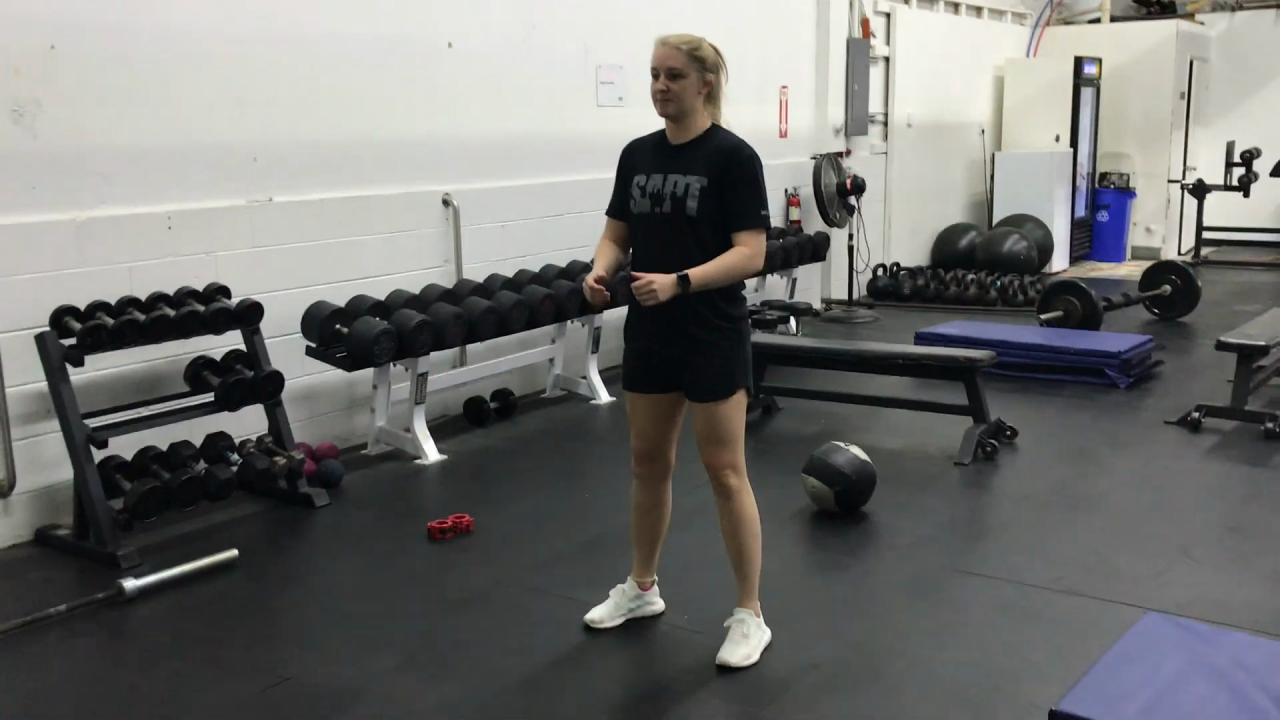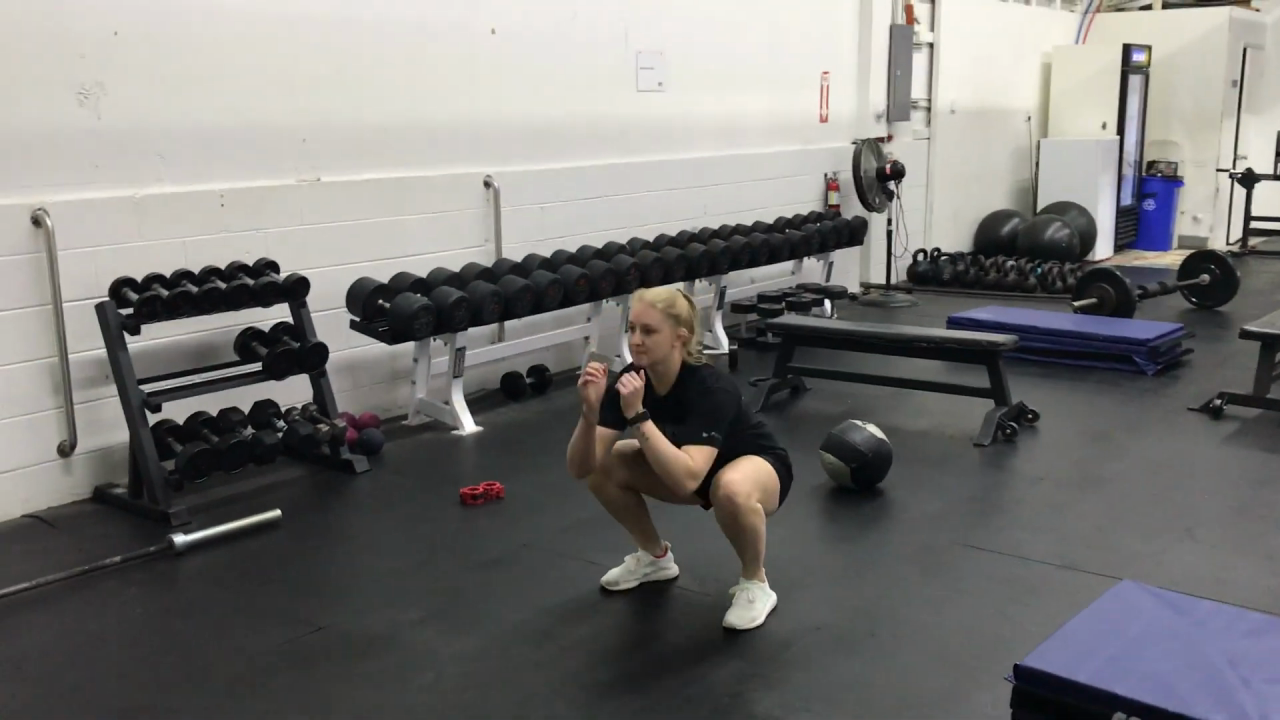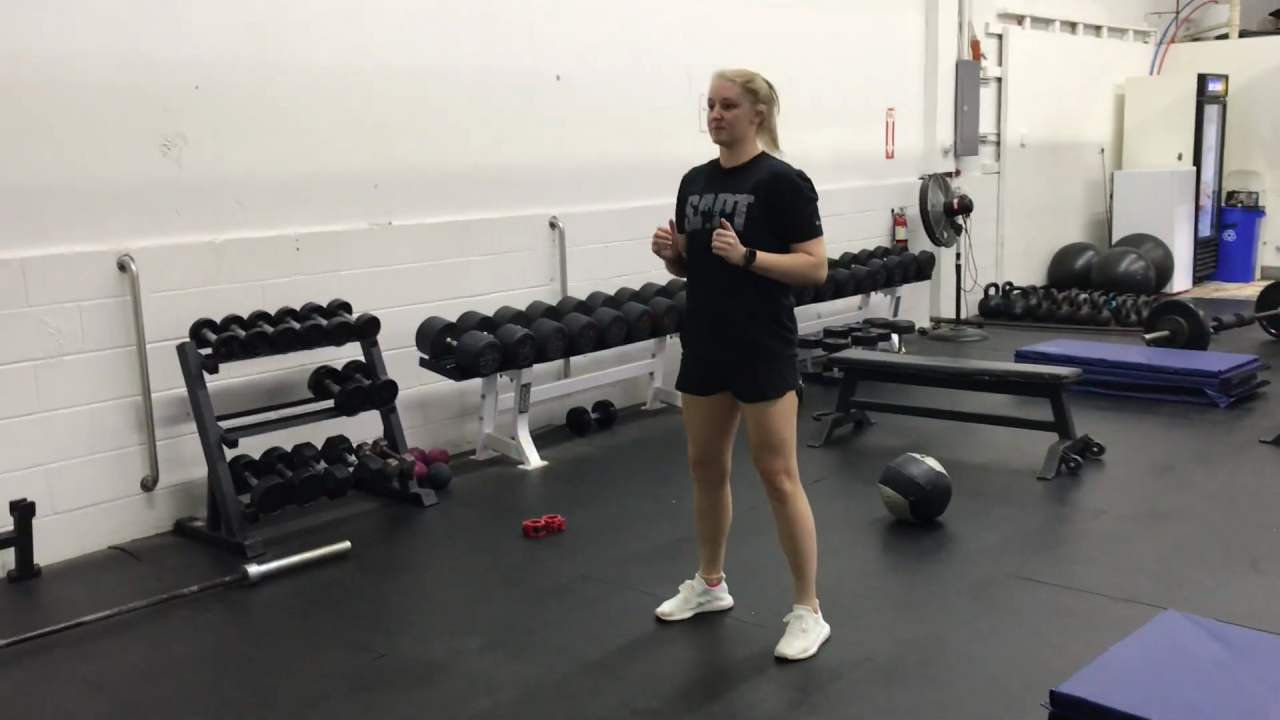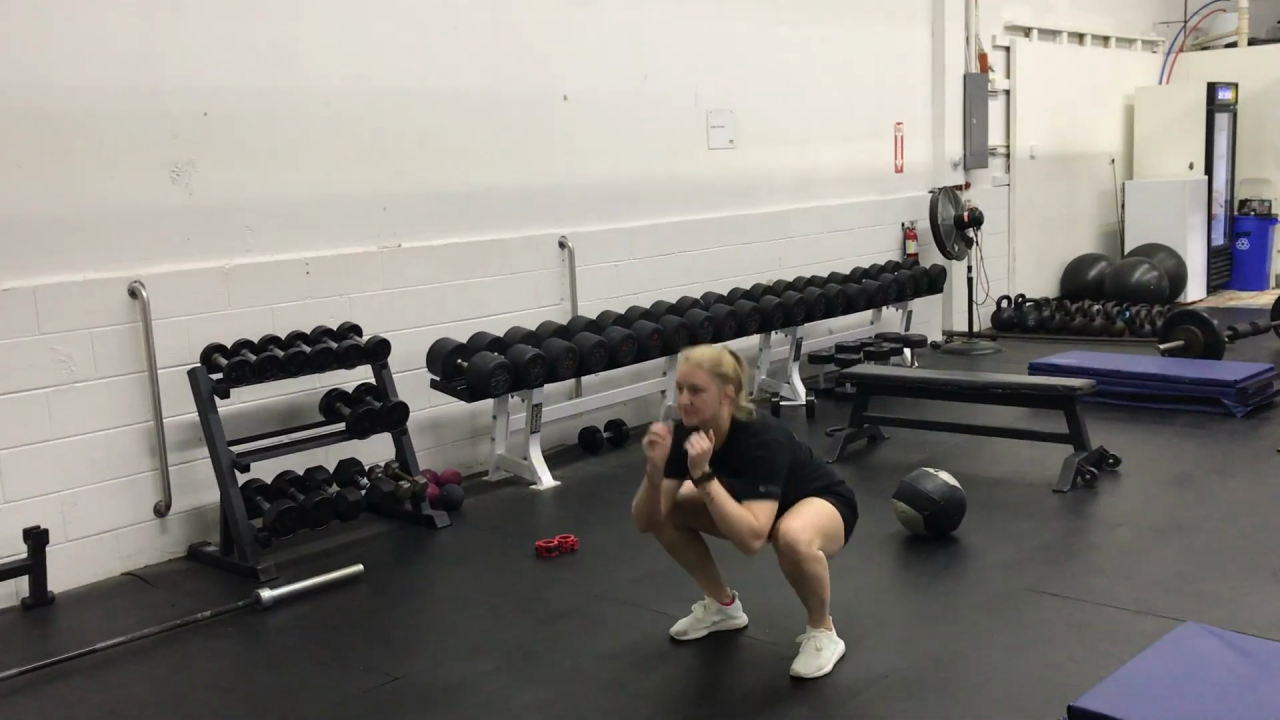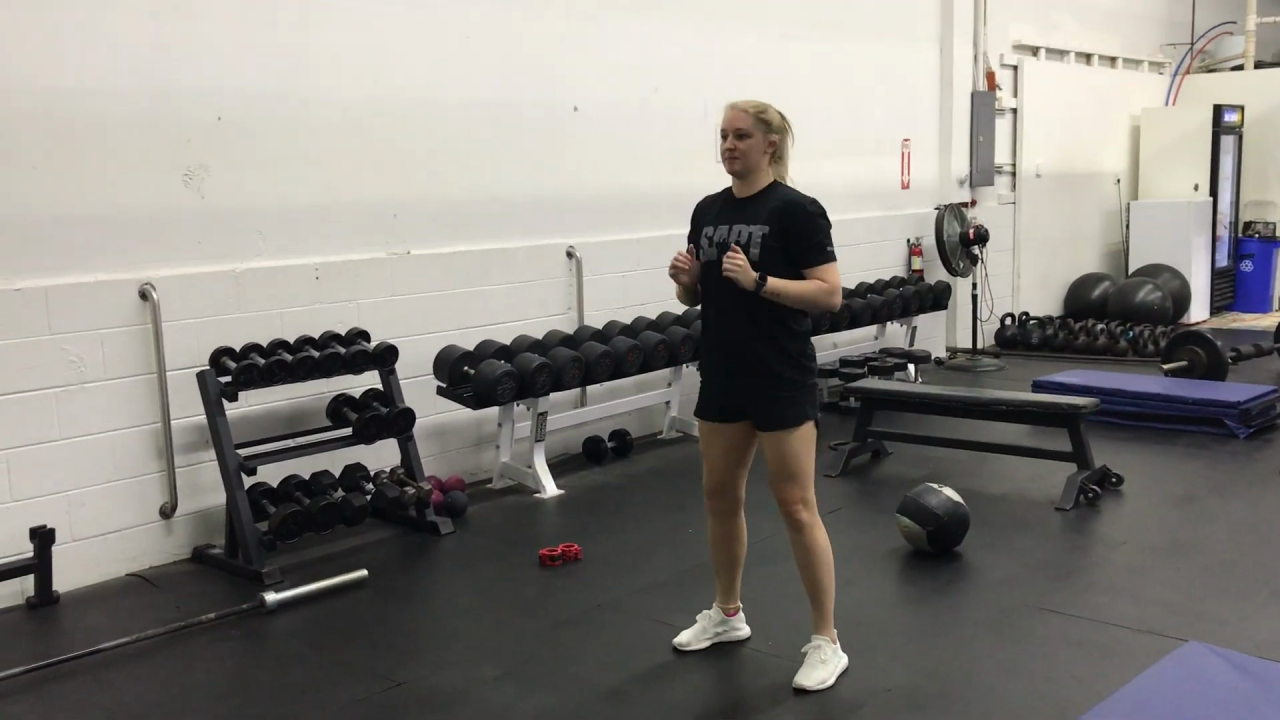
dt=1s
person 1, frame 1
left shoulder: (732, 156)
right shoulder: (637, 154)
left elbow: (751, 255)
right elbow: (616, 236)
left wrist: (679, 282)
right wrist: (600, 270)
left hip: (713, 338)
right hip: (648, 334)
left knee: (724, 472)
right knee: (648, 464)
left ankle: (750, 615)
right ankle: (642, 588)
person 1, frame 2
left shoulder: (711, 389)
right shoulder: (630, 383)
left elbow: (686, 481)
right elbow: (579, 469)
left wrist: (637, 415)
right wrist: (589, 411)
left hip: (758, 462)
left knee: (730, 488)
right knee: (602, 471)
left ankle: (755, 583)
right ankle: (655, 556)
person 1, frame 3
left shoulder: (783, 181)
right shoulder: (696, 180)
left elbow: (815, 268)
left wrist: (744, 254)
right wrist: (668, 250)
left hip: (762, 350)
right hip: (703, 346)
left knee: (778, 477)
right knee: (706, 469)
left ankle: (809, 611)
right ankle: (709, 585)
person 1, frame 4
left shoulder: (762, 439)
right shoulder: (687, 434)
left elbow: (752, 539)
right elbow: (642, 520)
left wrist: (704, 474)
right wrist: (654, 469)
left hip: (823, 501)
left knee: (792, 539)
right knee: (664, 516)
left ankle: (823, 631)
right ankle: (723, 603)
person 1, frame 5
left shoulder: (797, 210)
right shoulder: (709, 210)
left elbow: (829, 297)
right elbow: (694, 297)
left wrist: (756, 279)
right wrist: (685, 276)
left hip: (781, 382)
right hip: (721, 379)
left knee: (795, 507)
right knee: (721, 499)
left ankle: (827, 642)
right ankle: (727, 615)
